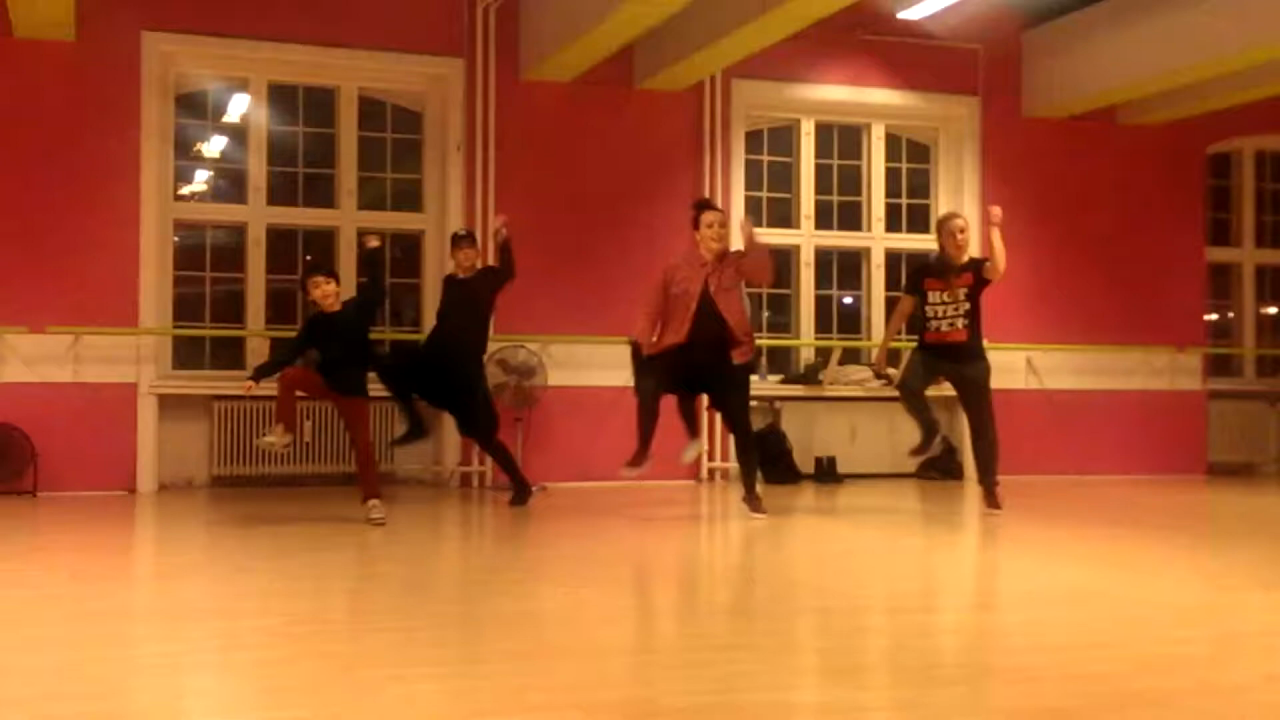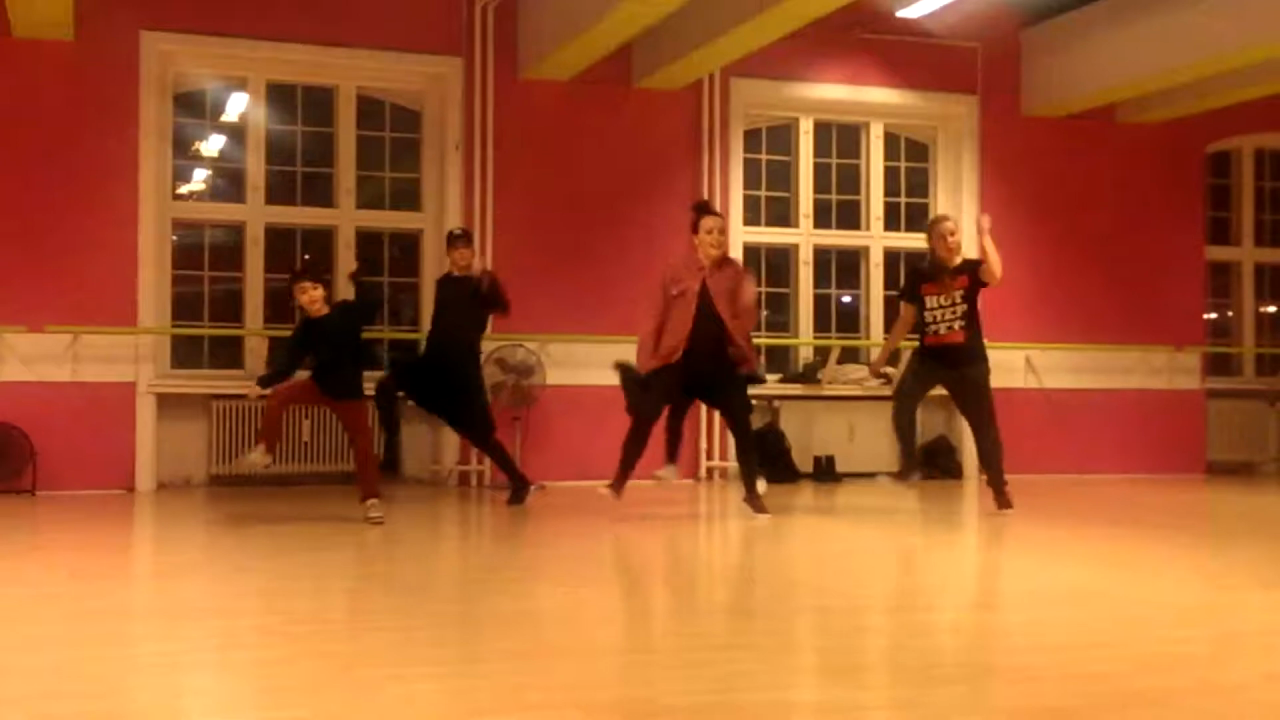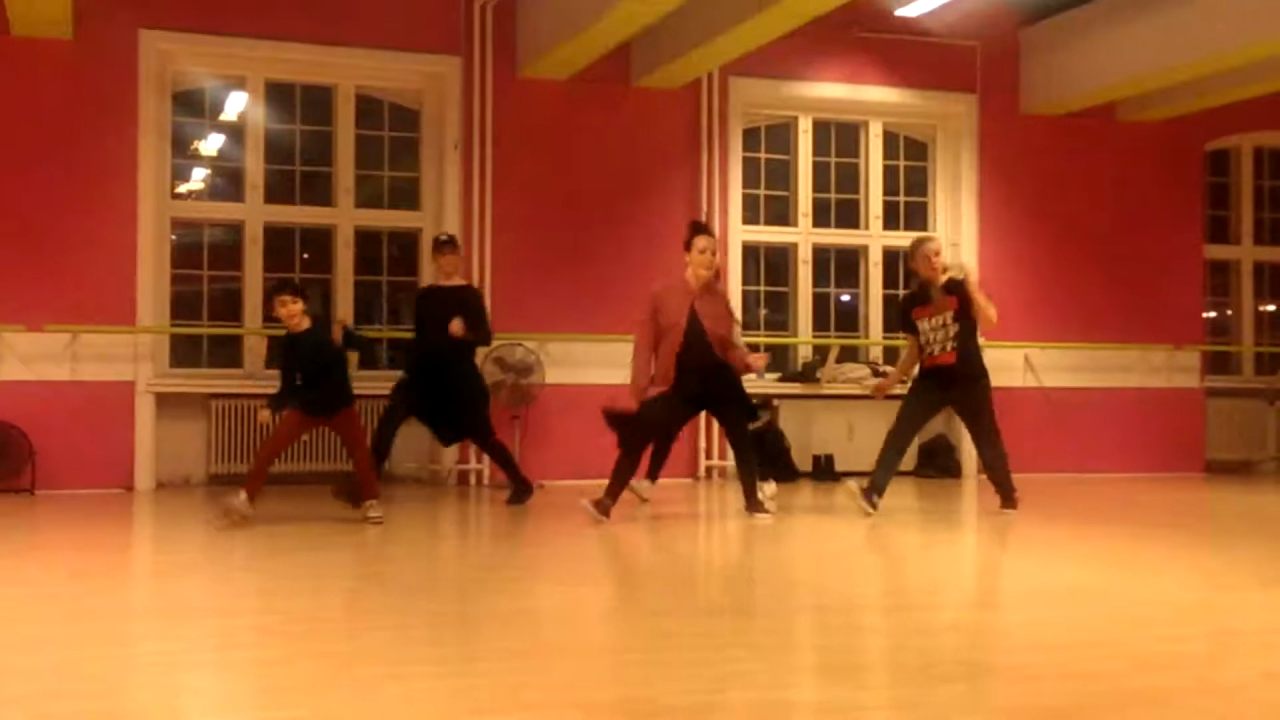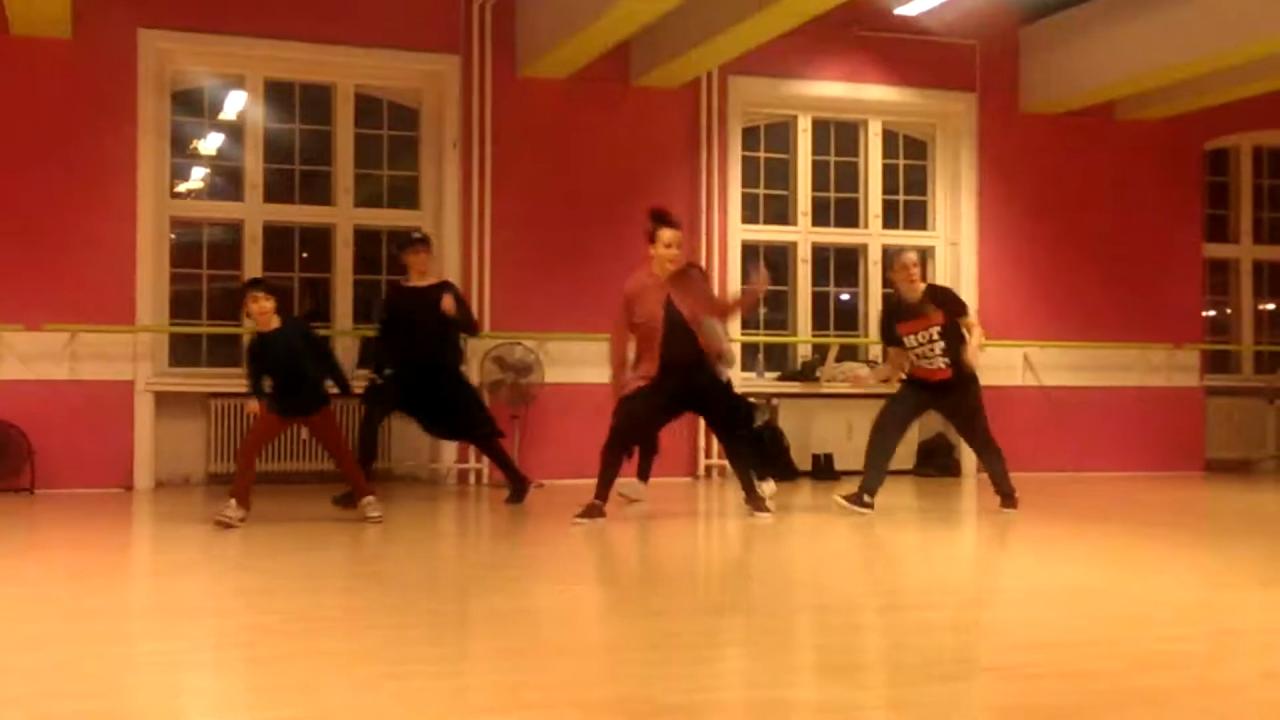
dt=0.1s
person 1, frame 1
left shoulder: (736, 262)
right shoulder: (677, 269)
left elbow: (763, 276)
right elbow: (656, 308)
left wrist: (751, 241)
right wrist: (644, 339)
left hip: (724, 356)
right hip: (685, 352)
left knee: (739, 424)
left ankle: (751, 493)
person 1, frame 2
left shoulder: (732, 272)
right shoulder: (675, 271)
left elbow: (746, 322)
right elbow: (656, 317)
left wrist: (749, 302)
right wrist: (645, 357)
left hip: (721, 360)
right hip: (681, 359)
left knee: (741, 425)
right knee: (644, 411)
left ankle: (751, 492)
right ankle: (620, 481)
person 1, frame 3
left shoulder: (717, 297)
right shoulder: (664, 294)
left elbow: (728, 341)
right elbow: (646, 343)
left wrist: (749, 360)
right wrist: (641, 384)
left hip: (717, 378)
right hip: (676, 381)
left knee: (740, 433)
right knee: (637, 434)
left ankle: (752, 498)
right ankle: (608, 499)
person 1, frame 4
left shoulder: (693, 278)
right shoulder: (636, 288)
left elbow: (718, 310)
right elbow: (620, 336)
left wrist: (752, 294)
right wrist: (619, 384)
left hip: (697, 373)
right hip: (655, 378)
left knee: (734, 429)
right knee: (621, 434)
left ankle: (752, 494)
right ankle: (598, 502)
person 2, frame 1
left shoulder: (976, 267)
right shoulder: (923, 272)
left elbow: (998, 269)
right elbow: (902, 311)
left wrist: (993, 227)
right wrist: (883, 348)
left hip: (969, 355)
right hip: (930, 350)
left knee: (982, 420)
right knee: (908, 386)
left ankle: (990, 488)
right ankle: (932, 434)
person 2, frame 2
left shoulder: (972, 269)
right shoulder: (918, 277)
left elbow: (995, 275)
right elbow: (905, 321)
left wrist: (985, 235)
right wrist: (883, 354)
left hip: (969, 358)
right hip: (930, 355)
left knee: (984, 423)
right knee: (903, 396)
left ankle: (999, 487)
right ankle: (909, 463)
person 2, frame 3
left shoulder: (960, 289)
right shoulder: (910, 302)
left elbow: (988, 320)
left wrist: (973, 288)
right wrist: (891, 379)
left hip: (968, 378)
right hip: (930, 379)
left knee: (987, 437)
right knee: (901, 429)
left ankle: (1007, 491)
right ankle: (874, 491)
person 2, frame 4
left shoulder: (943, 297)
right shoulder: (891, 316)
left elbow: (975, 327)
right elbow: (896, 363)
left wrist: (972, 349)
right wrist: (870, 377)
left hip: (957, 385)
right hip: (918, 387)
left knee: (981, 440)
right knee: (884, 429)
left ankle: (1006, 491)
right ankle: (866, 494)
person 3, frame 1
left shoulder: (487, 277)
right shoulder: (450, 282)
left elbow: (509, 271)
left wrist: (502, 239)
left hip: (466, 364)
right hip: (434, 357)
left knee: (482, 432)
right knee: (387, 368)
left ankle: (520, 483)
right ankle: (416, 425)
person 3, frame 2
left shoulder: (481, 283)
right shoulder: (443, 282)
left elbow: (501, 305)
left wrist: (485, 278)
left hip: (463, 364)
right hip: (434, 359)
left knee: (479, 433)
right knee: (385, 386)
left ankle: (519, 482)
right ankle: (391, 454)
person 3, frame 3
left shoulder: (469, 295)
right shoulder: (425, 294)
left elbow: (485, 337)
left wrist: (465, 332)
right wrist: (412, 369)
left hip: (460, 375)
right hip: (425, 373)
left knee: (480, 434)
right knee: (390, 418)
left ankle: (521, 484)
person 3, frame 4
left shoulder: (446, 289)
right shoulder: (395, 294)
left elbow: (472, 328)
right elbow: (384, 336)
left wrist: (454, 313)
right wrist: (377, 373)
left hip: (442, 373)
right hip: (405, 373)
left knee: (474, 431)
right knee: (370, 419)
left ankle: (518, 480)
person 4, frame 1
left shoulder: (358, 308)
right shoulder: (313, 324)
left elbow: (377, 290)
right elbow: (290, 354)
left wrist: (374, 251)
right wrist: (258, 374)
left hip: (353, 386)
right hip: (323, 377)
left knee: (363, 444)
right knee: (288, 376)
left ankle: (372, 500)
right ankle: (283, 431)
person 4, frame 2
left shoulder: (345, 310)
right shoulder: (303, 331)
left elbow: (372, 303)
right elbow: (288, 365)
left wrist: (358, 279)
right wrist: (262, 384)
left hip: (348, 390)
right hip: (318, 384)
left knee: (363, 445)
right knee: (279, 396)
left ankle: (371, 500)
right ankle: (265, 449)
person 4, frame 3
left shoulder: (324, 329)
right shoulder: (288, 346)
left elbow: (358, 343)
right elbow: (289, 386)
left wrist: (343, 339)
right wrist: (271, 407)
left hip: (338, 404)
right hip: (305, 405)
left knee: (360, 453)
right knee: (272, 446)
left ankle: (370, 501)
right ankle: (246, 497)
person 4, frame 4
left shoulder: (296, 327)
right shoulder: (256, 347)
left elbow: (325, 356)
right elbow: (256, 385)
left wrist: (345, 388)
right wrist: (255, 400)
left hip: (314, 402)
right hip: (280, 406)
left knee: (340, 451)
right knee: (247, 448)
left ankle: (365, 498)
right ankle: (237, 505)
